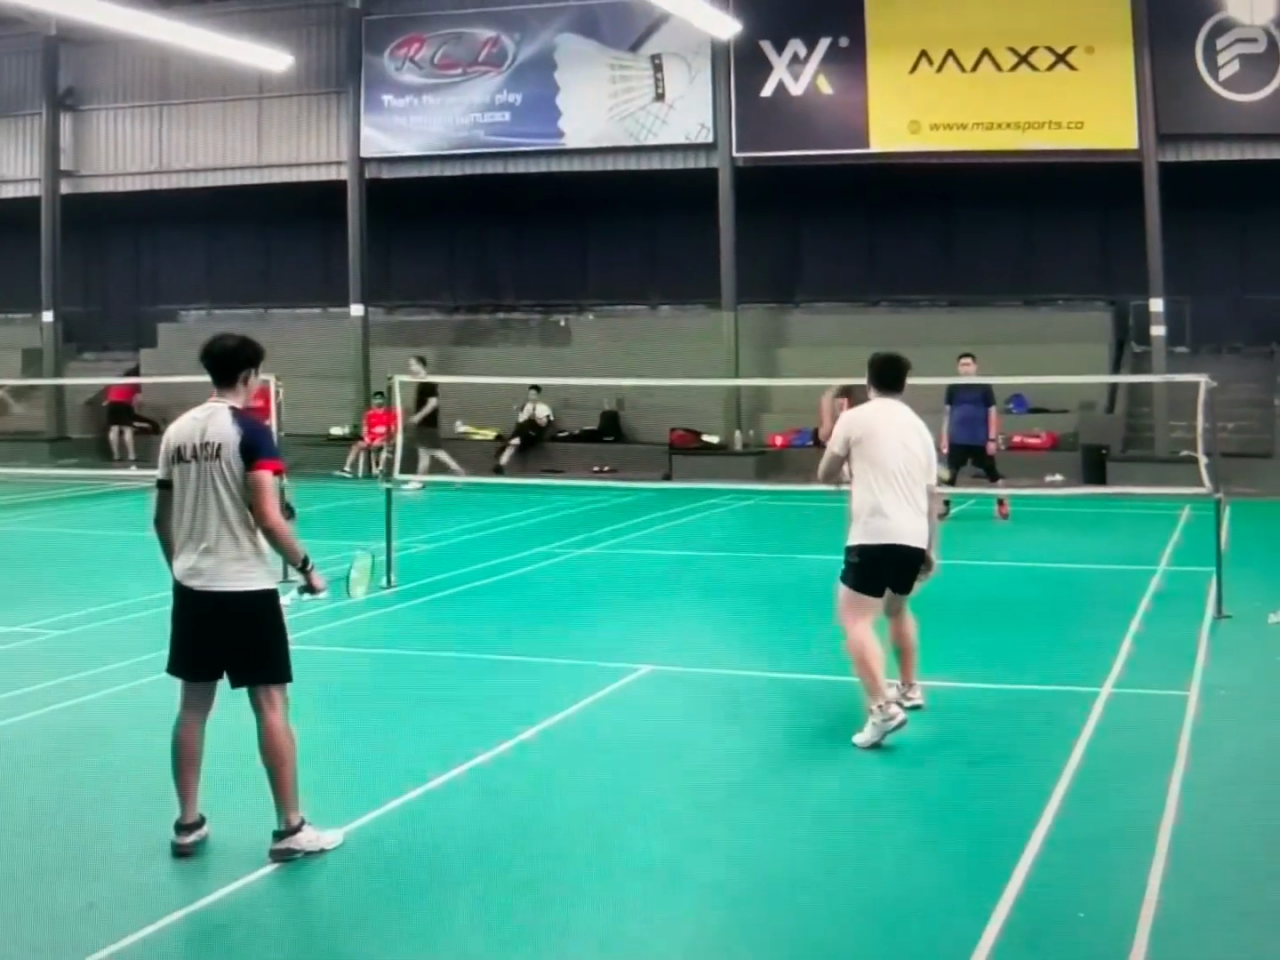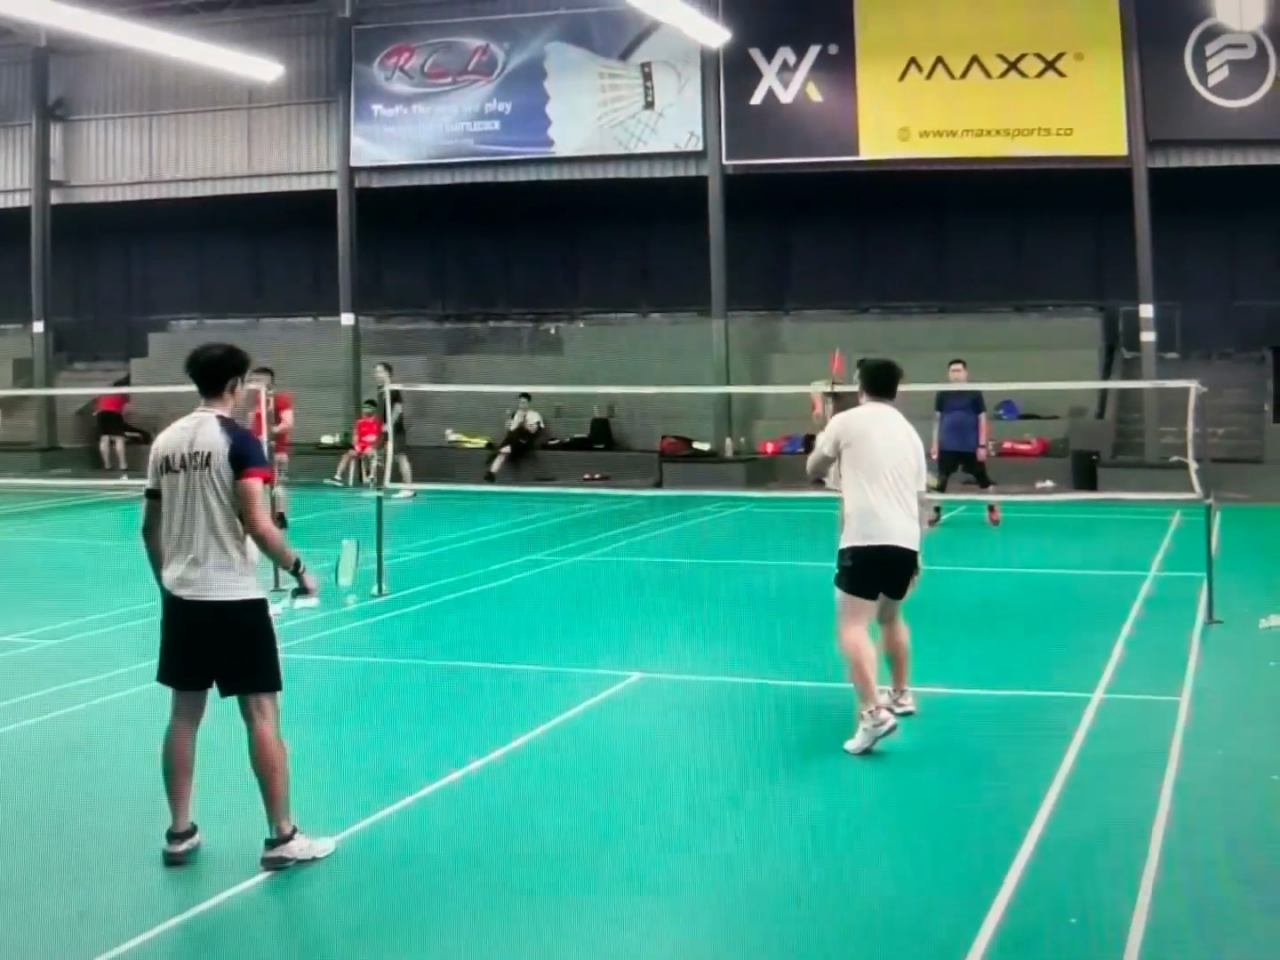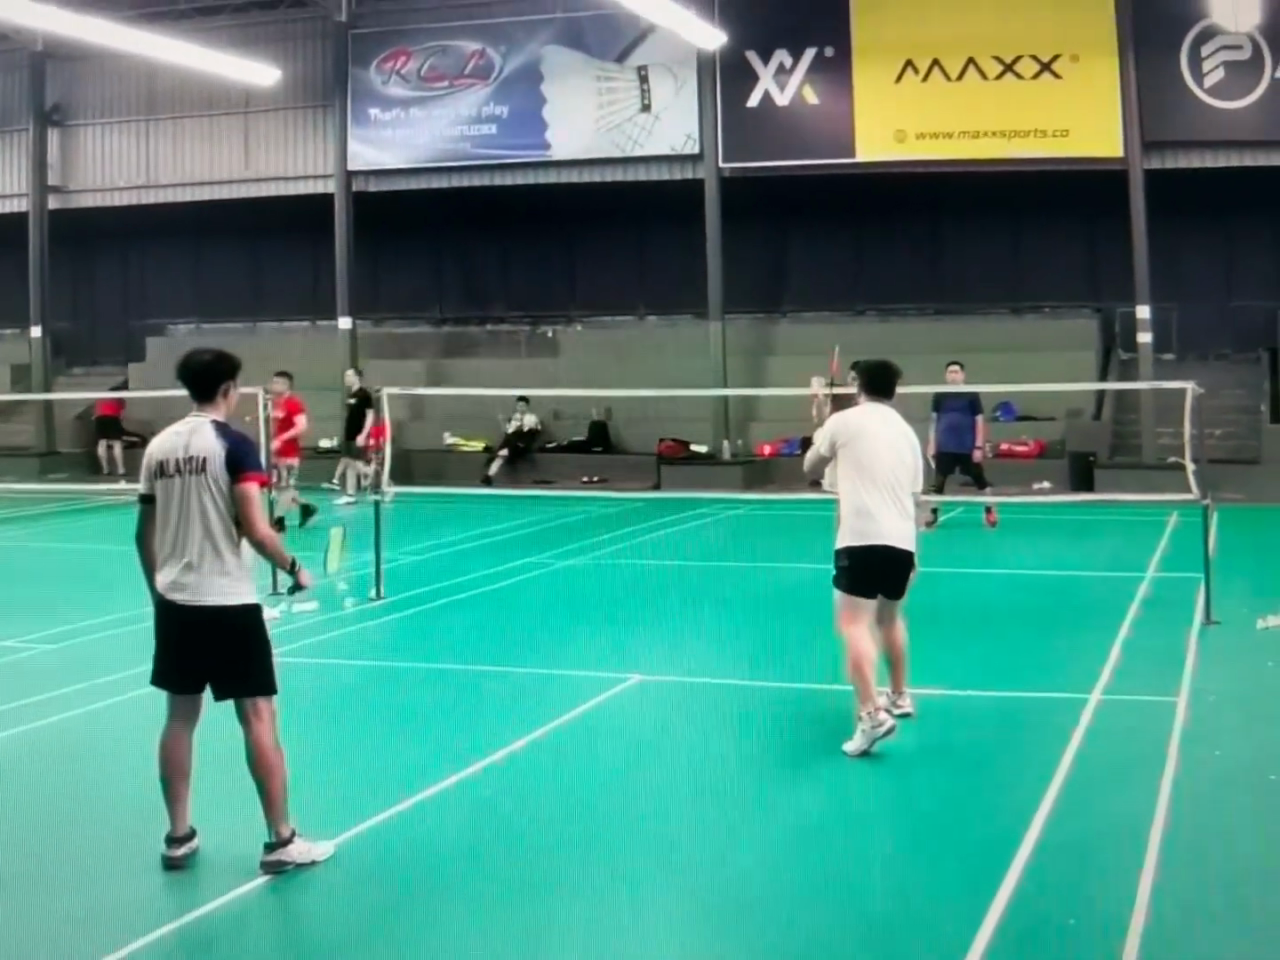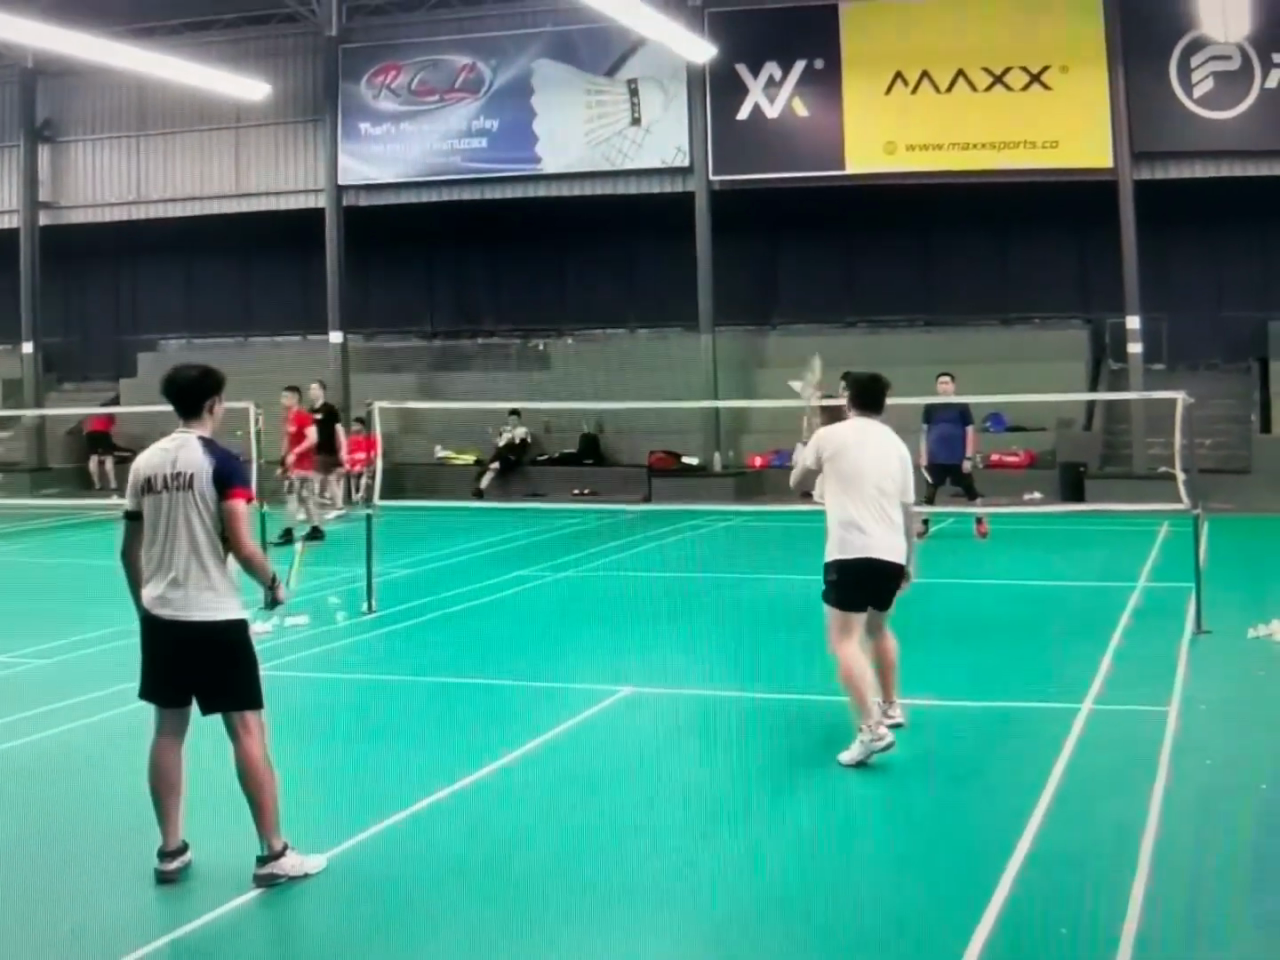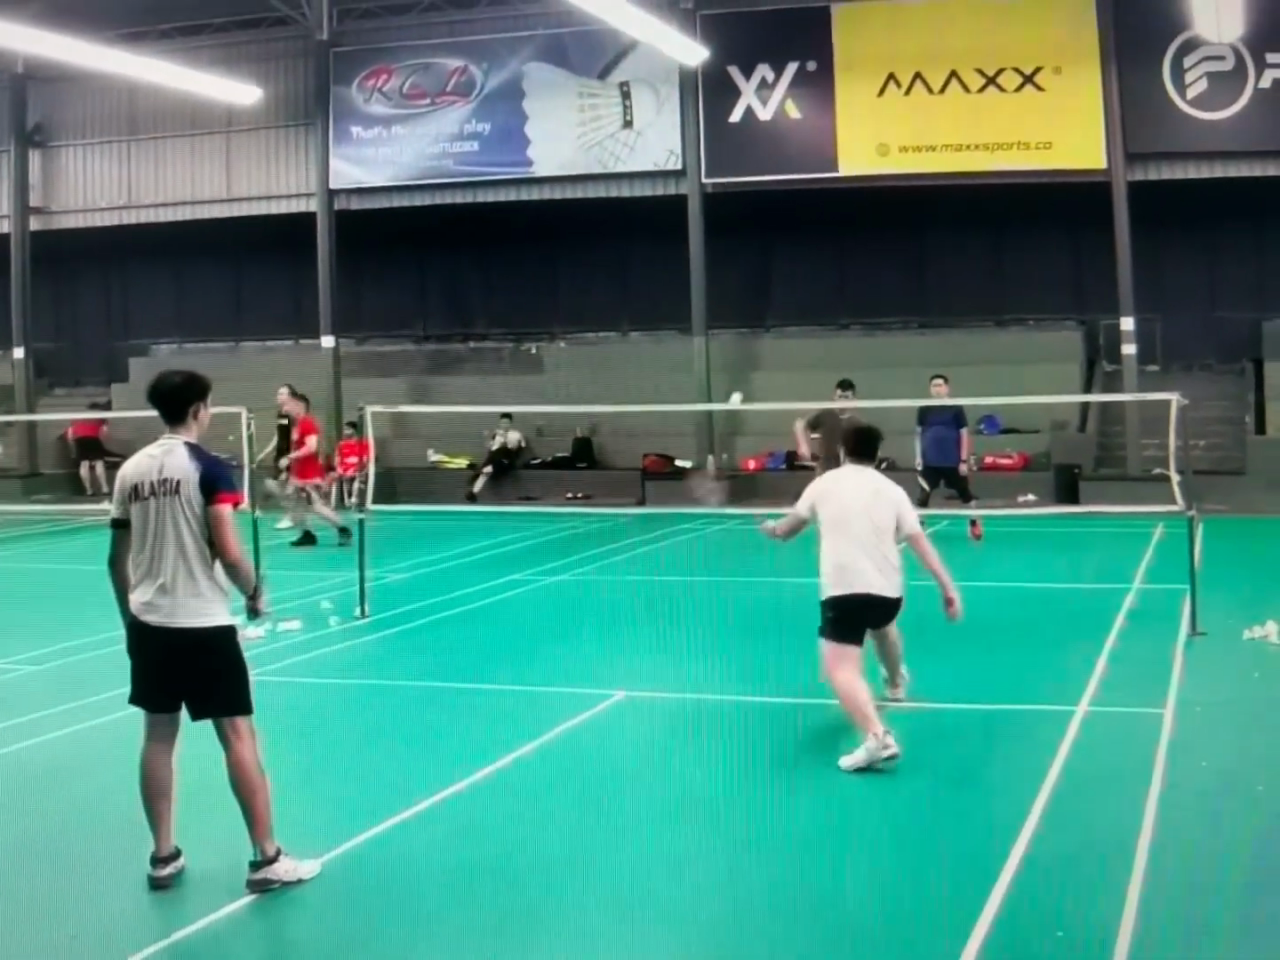
dt=0.3s
person 1, frame 1
left shoulder: (176, 431)
right shoulder: (250, 431)
left elbow: (162, 519)
right elbow: (269, 519)
right wrist: (307, 567)
left hip: (192, 588)
right hip: (245, 589)
left knee: (193, 705)
right knee: (271, 705)
left ankle: (187, 824)
right ankle: (290, 829)
person 1, frame 2
left shoulder: (165, 440)
right shoulder: (239, 440)
left elbow: (150, 530)
right elbow: (259, 527)
right wrist: (299, 570)
left hip: (182, 596)
right hip: (234, 598)
left knee: (184, 713)
right knee: (261, 714)
left ankle: (180, 833)
right ankle: (283, 838)
person 1, frame 3
left shoulder: (158, 446)
right shoulder: (233, 445)
left elbow: (144, 535)
right elbow: (257, 531)
right wrist: (294, 569)
left hip: (175, 601)
right hip: (228, 603)
left knee: (179, 717)
right knee: (258, 718)
left ankle: (178, 837)
right ankle: (282, 841)
person 1, frame 4
left shoulder: (144, 463)
right shoulder: (221, 461)
left elbow: (130, 551)
right elbow: (242, 547)
right wrist: (274, 583)
left hip: (162, 617)
right hip: (215, 618)
left knee: (168, 731)
right knee: (248, 731)
left ankle: (171, 850)
right ankle: (274, 854)
person 1, frame 5
left shoulder: (130, 470)
right shoulder: (207, 467)
left elbow: (117, 559)
right elbow: (228, 553)
left wrist: (130, 615)
right wrist: (254, 593)
left hip: (149, 623)
right hip: (204, 624)
left knee: (158, 737)
right knee: (239, 736)
left ankle: (164, 856)
right ankle: (267, 859)
person 2, frame 1
left shoulder: (855, 418)
right shoulder: (918, 426)
left elbow: (825, 476)
right elbow: (931, 494)
left wrist: (846, 464)
right wrist: (931, 547)
left hip: (874, 537)
right hip: (913, 538)
left knee: (855, 621)
right knee: (897, 609)
left ankle: (882, 709)
right ankle: (909, 688)
person 2, frame 2
left shoulder: (846, 421)
right shoulder: (909, 431)
left elbow: (813, 470)
left wrist: (824, 441)
right wrist: (916, 554)
left hip: (866, 539)
right hip: (906, 541)
left knee: (852, 626)
right knee: (890, 616)
left ankle: (873, 714)
right ankle: (901, 695)
person 2, frame 3
left shoulder: (843, 421)
right shoulder: (906, 431)
left elbow: (810, 468)
left wrist: (822, 441)
right wrist: (912, 552)
left hip: (862, 540)
right hip: (901, 542)
left knee: (854, 626)
right knee: (889, 618)
left ankle: (872, 716)
right ankle: (899, 697)
person 2, frame 4
left shoulder: (829, 436)
right shoulder: (897, 444)
left elbow: (798, 481)
right elbow: (907, 510)
left wrist: (809, 464)
right wrist: (907, 563)
left hip: (851, 555)
right hip: (892, 557)
left knee: (844, 642)
right knee: (879, 630)
left ankle: (873, 728)
right ankle: (890, 707)
person 2, frame 5
left shoulder: (824, 484)
right shoulder: (892, 490)
left elbow: (788, 528)
right elbow: (919, 541)
left wrist: (772, 528)
right wrist: (949, 588)
left hip: (844, 590)
right hip: (889, 589)
left knee: (841, 671)
right knee: (881, 623)
left ankle: (877, 738)
right ankle: (895, 684)
